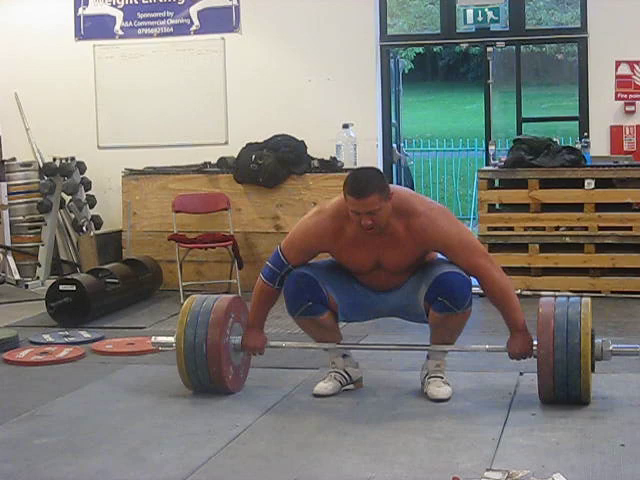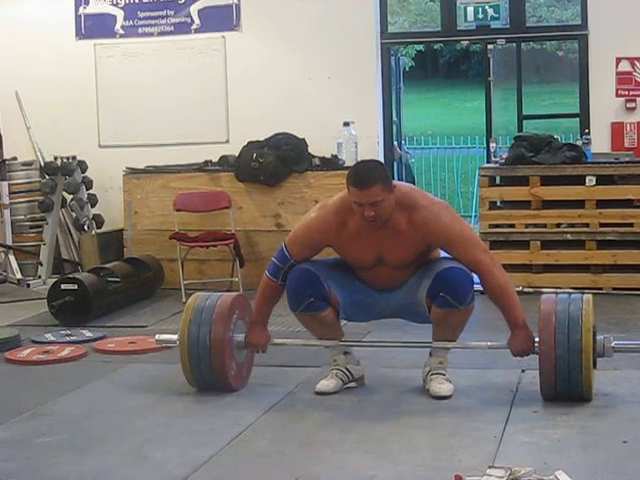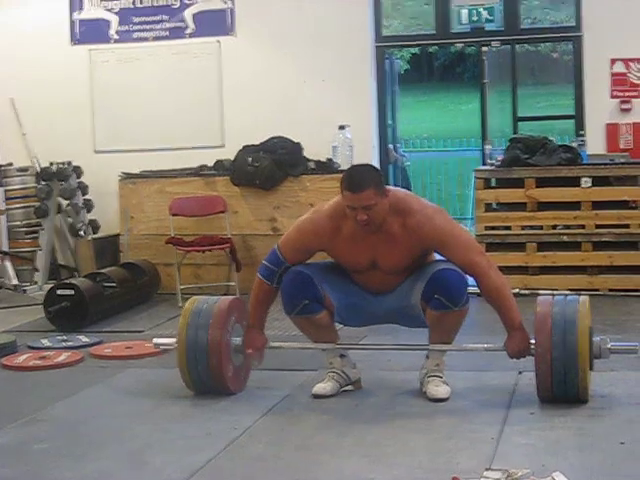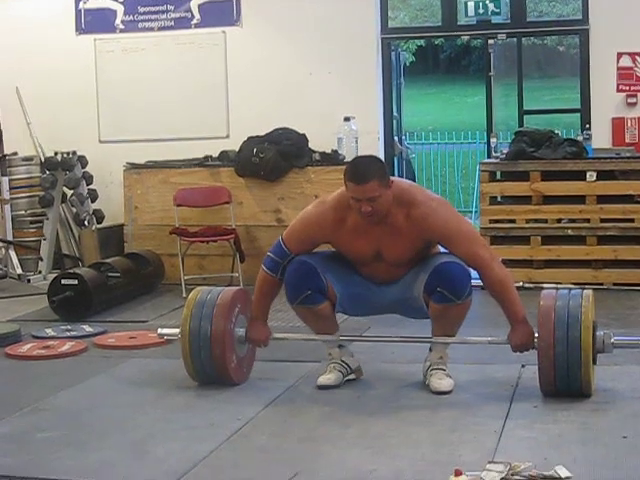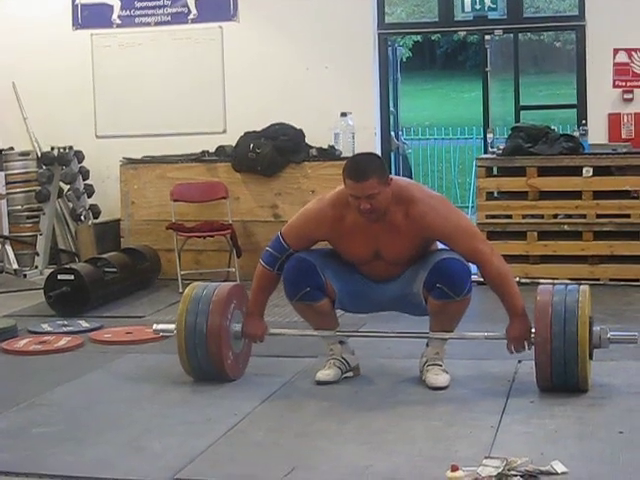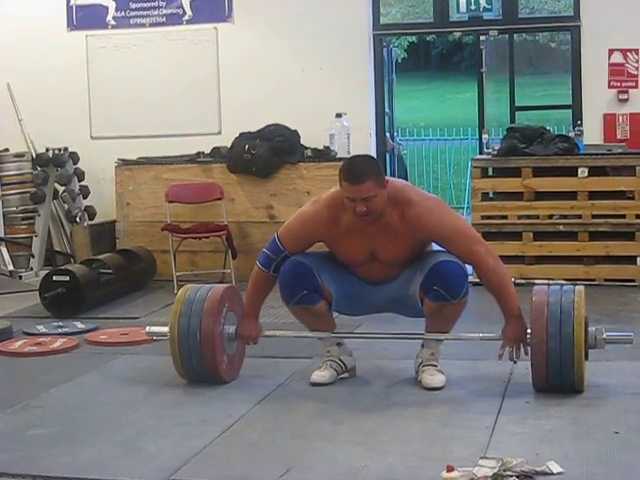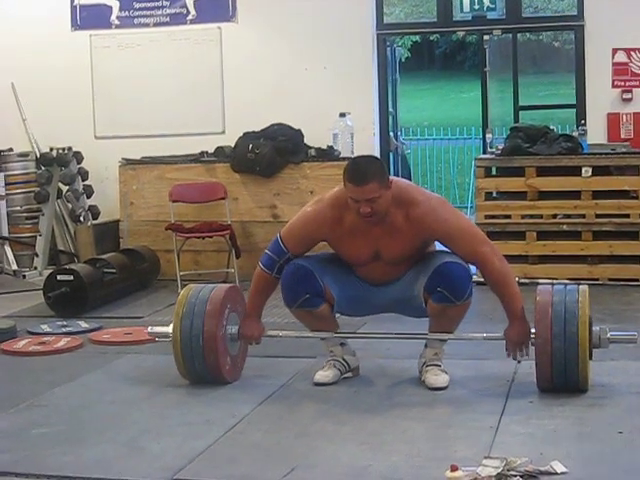
dt=0.3s
person 1, frame 1
left shoulder: (425, 218)
right shoulder: (324, 222)
left elbow: (486, 268)
right elbow: (275, 268)
left wrist: (518, 331)
right wrist: (254, 327)
left hip: (415, 288)
right hip: (358, 290)
left knee: (454, 284)
right knee: (298, 286)
left ankle: (435, 367)
right ankle: (343, 365)
person 1, frame 2
left shoulder: (427, 213)
right shoulder: (328, 217)
left elbow: (486, 265)
right elbow: (280, 265)
left wrist: (519, 328)
right wrist: (258, 324)
left hip: (417, 290)
right hip: (361, 290)
left knee: (457, 280)
right knee: (301, 282)
left ankle: (437, 364)
right ankle: (344, 363)
person 1, frame 3
left shoulder: (421, 217)
right shoulder: (322, 222)
left elbow: (483, 268)
right elbow: (271, 266)
left wrist: (516, 330)
right wrist: (254, 329)
left hip: (412, 295)
right hip: (357, 295)
left knee: (450, 281)
right knee: (295, 285)
left ankle: (434, 367)
right ankle: (340, 366)
person 1, frame 4
left shoulder: (425, 209)
right shoulder: (326, 213)
left elbow: (486, 261)
right elbow: (276, 259)
left wrist: (519, 323)
right wrist: (258, 320)
left hip: (414, 286)
right hip: (359, 285)
left knee: (454, 275)
right knee: (298, 274)
left ankle: (437, 359)
right ankle: (341, 357)
person 1, frame 5
left shoulder: (424, 207)
right shoulder: (325, 211)
left elbow: (486, 255)
right elbow: (274, 255)
left wrist: (518, 317)
right wrist: (254, 315)
left hip: (414, 283)
right hip: (357, 284)
left knee: (454, 271)
right knee: (297, 272)
left ankle: (434, 355)
right ankle: (340, 353)
person 1, frame 6
left shoulder: (419, 209)
right shoulder: (321, 213)
left elbow: (483, 256)
right elbow: (271, 256)
left wrist: (514, 319)
right wrist: (249, 317)
left hip: (409, 285)
right hip: (353, 285)
left knee: (451, 274)
right knee: (293, 274)
left ankle: (429, 355)
right ankle: (337, 354)
person 1, frame 7
left shoulder: (424, 209)
right shoulder: (324, 213)
left elbow: (488, 256)
right elbow: (274, 257)
left wrist: (517, 320)
right wrist: (252, 317)
left hip: (413, 284)
right hip: (355, 286)
left knee: (455, 275)
right knee: (296, 278)
left ankle: (432, 355)
right ankle: (340, 354)
